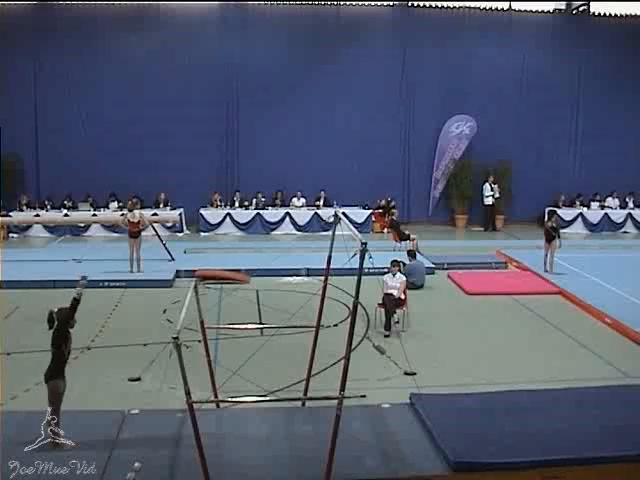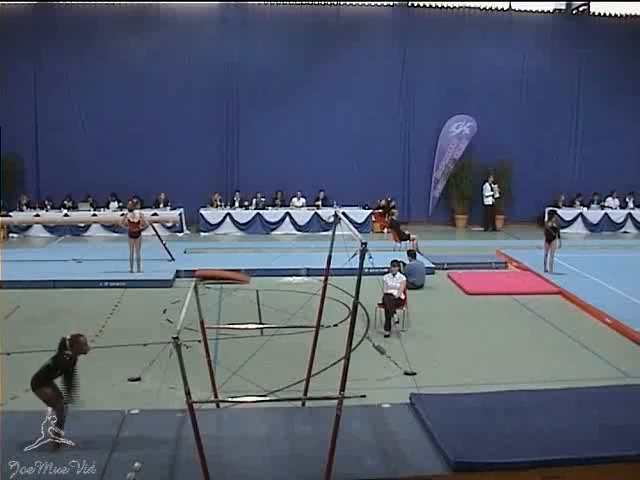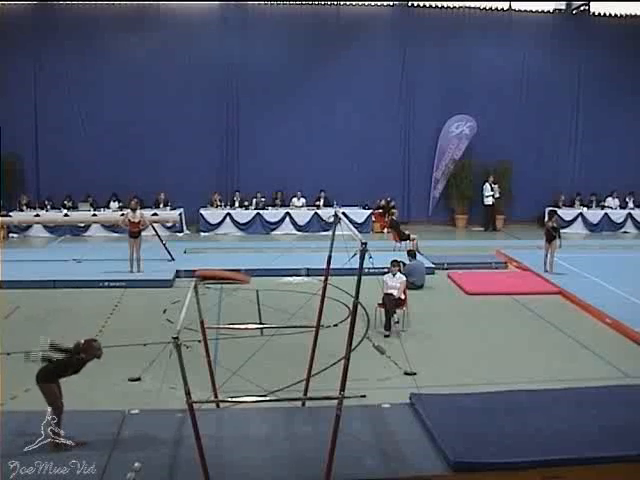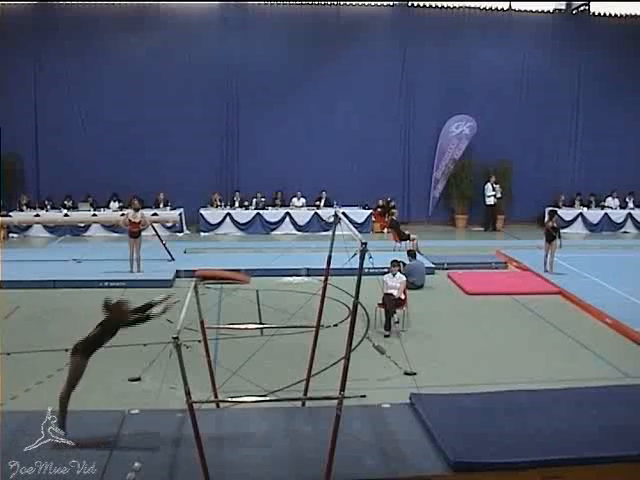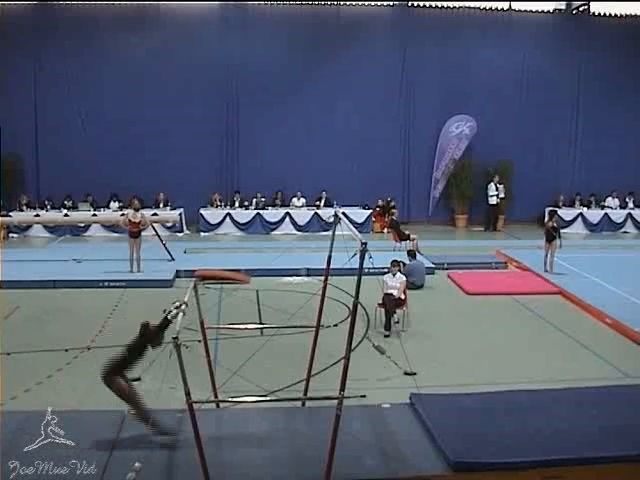
dt=0.5s
person 1, frame 1
left shoulder: (63, 332)
right shoulder: (59, 332)
left elbow: (71, 311)
right elbow: (70, 314)
left wrist: (79, 289)
right wrist: (79, 290)
left hip: (58, 375)
right hip: (54, 376)
left knee: (55, 409)
right knee: (55, 409)
person 1, frame 2
left shoulder: (71, 356)
right shoulder: (67, 359)
left elbow: (69, 379)
right elbow: (68, 380)
right wrist: (70, 400)
left hip: (46, 382)
right hip: (40, 384)
left knee: (62, 408)
right knee: (60, 409)
right ankle: (57, 441)
person 1, frame 3
left shoulder: (81, 356)
right shoulder: (79, 360)
left elbow: (62, 350)
right elbow: (58, 360)
left hip: (50, 377)
right hip: (45, 378)
left knee: (58, 408)
right knee: (58, 408)
right ankle: (56, 442)
person 1, frame 4
left shoulder: (115, 320)
right shoulder: (112, 322)
left elbow: (138, 311)
right elbow: (138, 320)
left wrist: (159, 301)
right wrist: (157, 312)
left hip: (85, 352)
right hip: (81, 351)
left knee: (70, 386)
right knee: (69, 387)
right ankle: (61, 420)
person 1, frame 5
left shoulder: (139, 345)
right shoulder: (140, 344)
left elbow: (160, 328)
right elbow: (158, 330)
left wrist: (174, 308)
right wrist: (174, 313)
left hip: (116, 374)
right hip: (111, 375)
left knee: (137, 402)
right knee: (135, 402)
